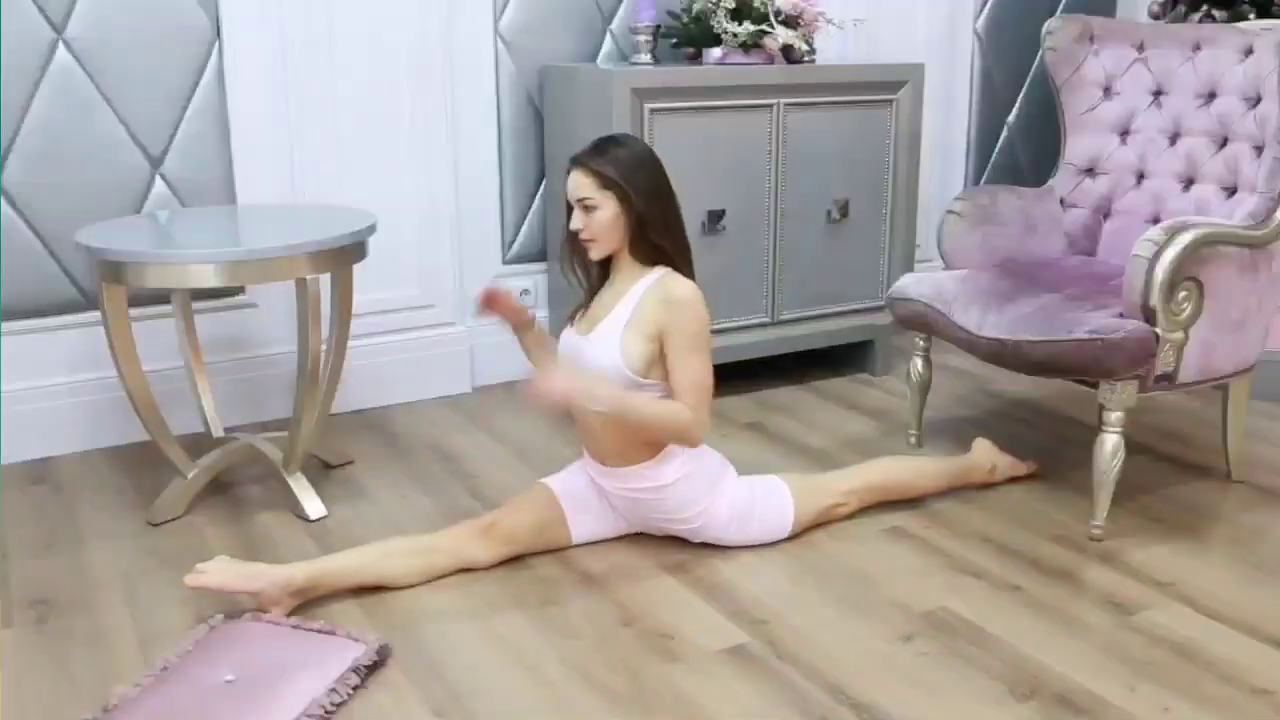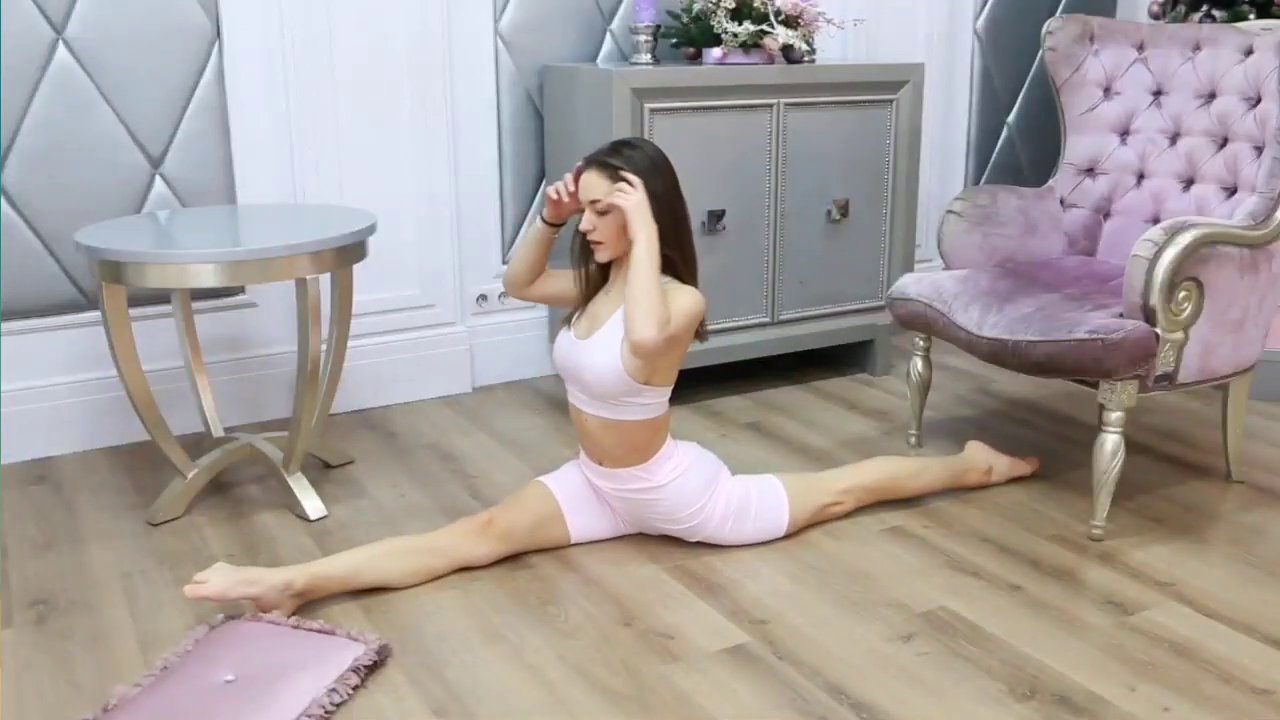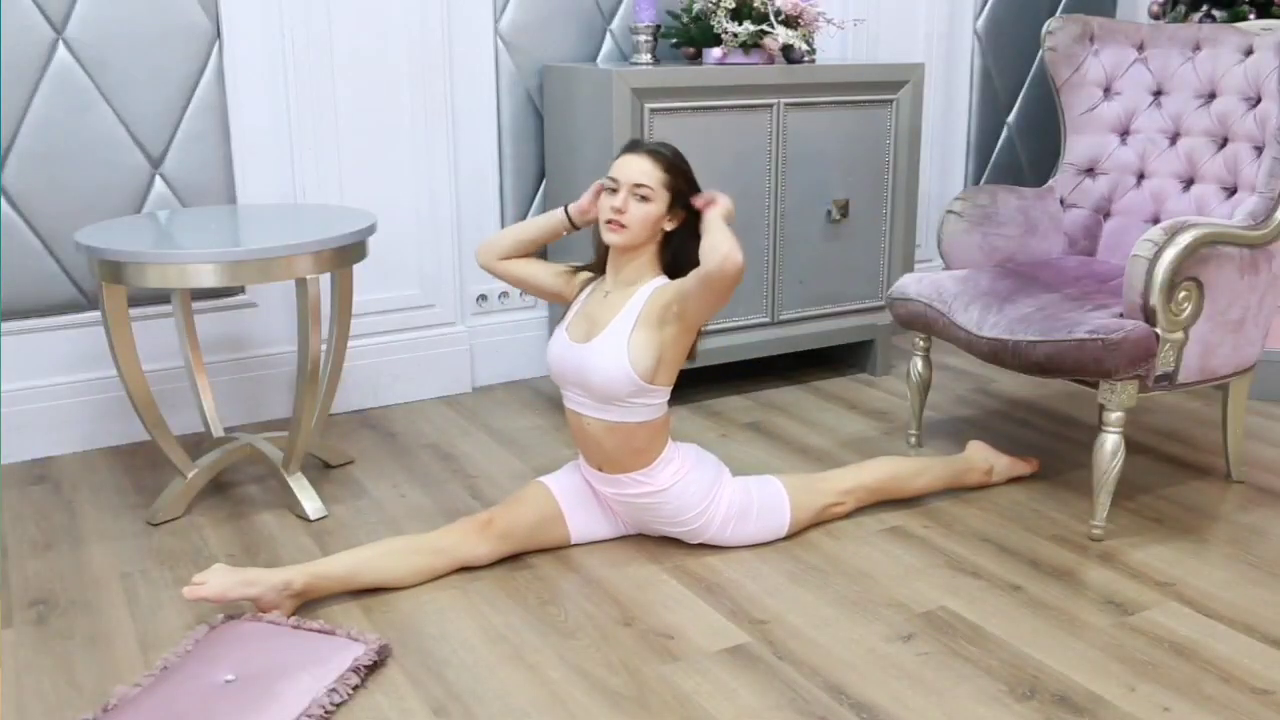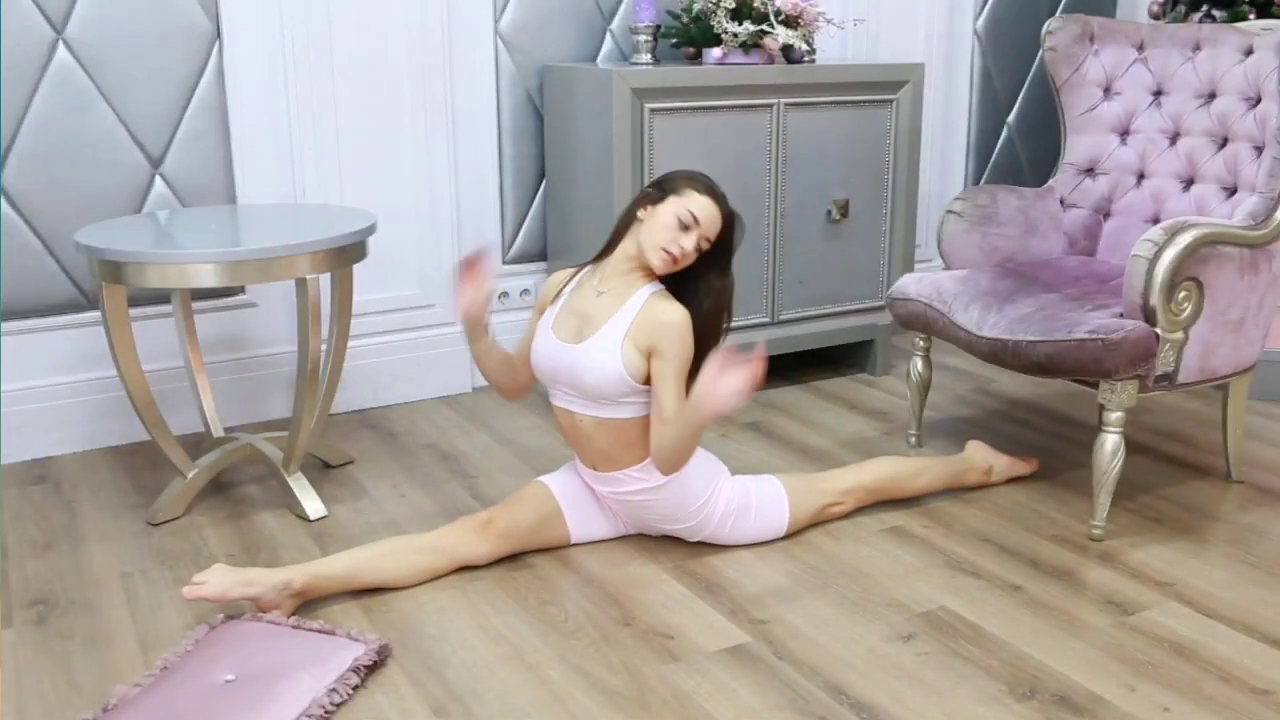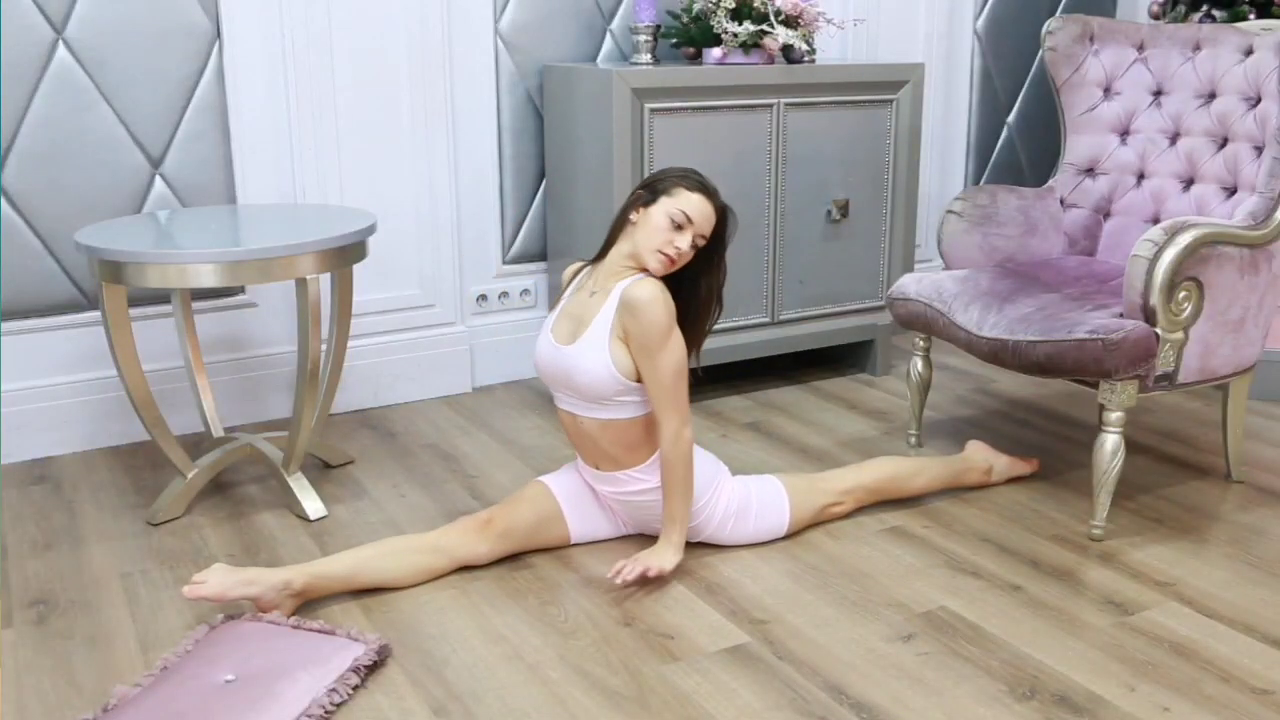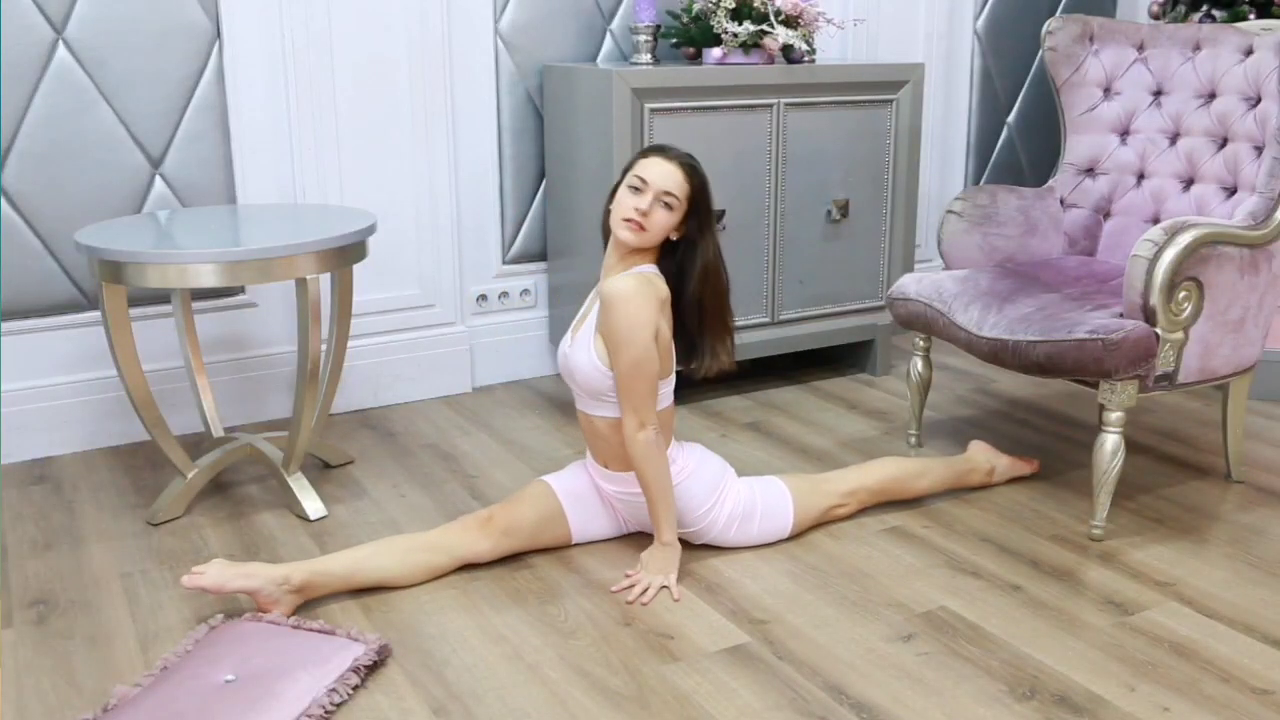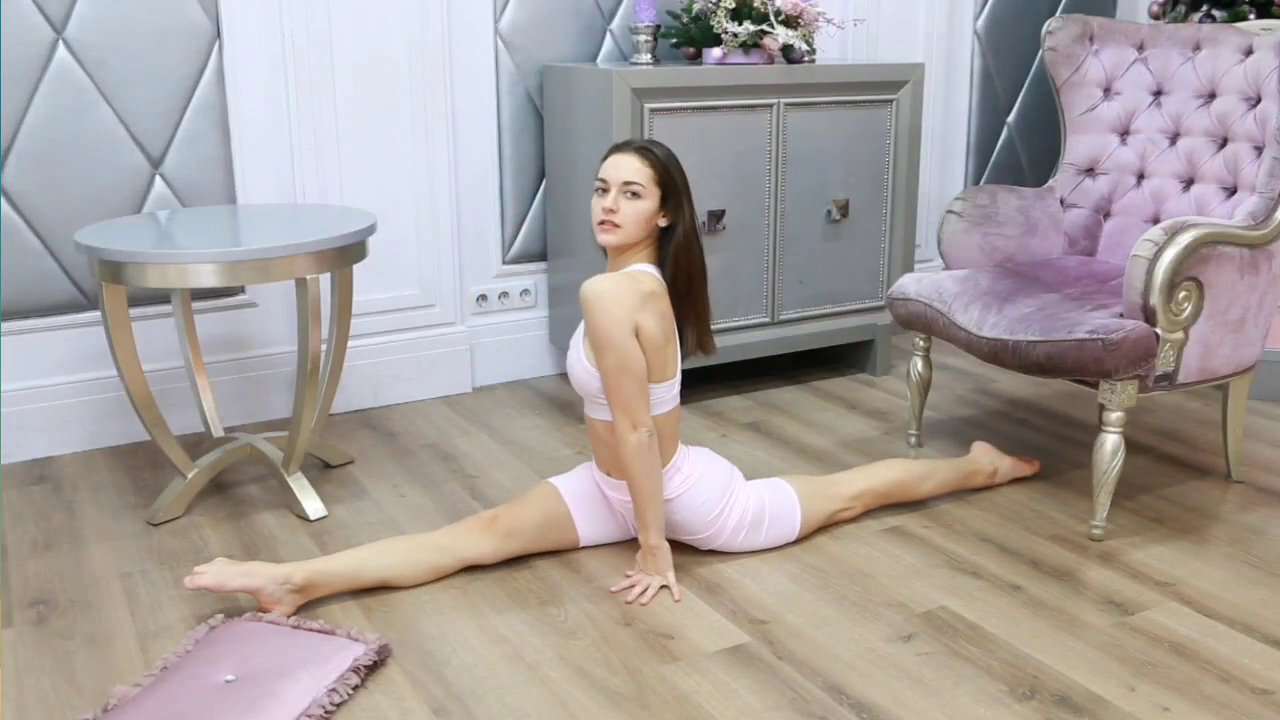
dt=0.5s
person 1, frame 1
left shoulder: (674, 295)
right shoulder: (605, 282)
left elbow: (691, 423)
right elbow: (560, 366)
left wrist: (589, 388)
right wrist: (522, 325)
left hip: (678, 490)
right hip: (604, 483)
right knee: (481, 538)
right ankle: (292, 583)
person 1, frame 2
left shoulder: (679, 300)
right shoulder: (598, 284)
left elbow: (645, 338)
right elbow: (518, 284)
left wrist: (643, 227)
right wrist: (549, 219)
left hip: (672, 488)
right hip: (599, 482)
right knee: (477, 535)
right ankle: (292, 582)
person 1, frame 3
left shoulder: (671, 300)
right shoulder: (585, 286)
left elbow: (727, 267)
right elbow: (489, 253)
left wrist: (718, 220)
right wrist: (573, 213)
left hip: (674, 492)
right hip: (598, 485)
right knee: (475, 537)
right ankle: (291, 584)
person 1, frame 4
left shoulder: (667, 317)
right shoulder: (564, 284)
left elbow: (670, 454)
right elbow: (515, 386)
left wrist: (708, 407)
right wrist: (476, 316)
left hip: (673, 492)
right hip: (596, 486)
right knee: (474, 534)
right ankle: (292, 583)
person 1, frame 5
left shoulder: (647, 300)
right shoulder: (576, 280)
left elbow: (674, 427)
left wrist: (671, 539)
right wrist: (603, 468)
left hip: (671, 488)
right hip: (598, 483)
right knee: (476, 535)
right ankle: (290, 583)
person 1, frame 6
left shoulder: (633, 291)
right shoulder: (622, 279)
left elbow: (642, 428)
left wrist: (666, 544)
left hip: (680, 487)
right hip: (609, 480)
right knee: (479, 532)
right ankle: (291, 580)
person 1, frame 7
left shoulder: (608, 293)
right shoulder: (639, 282)
left elbow: (635, 430)
left wrist: (654, 547)
left hip: (687, 497)
right hip: (619, 485)
right knee: (482, 534)
right ankle: (295, 580)
